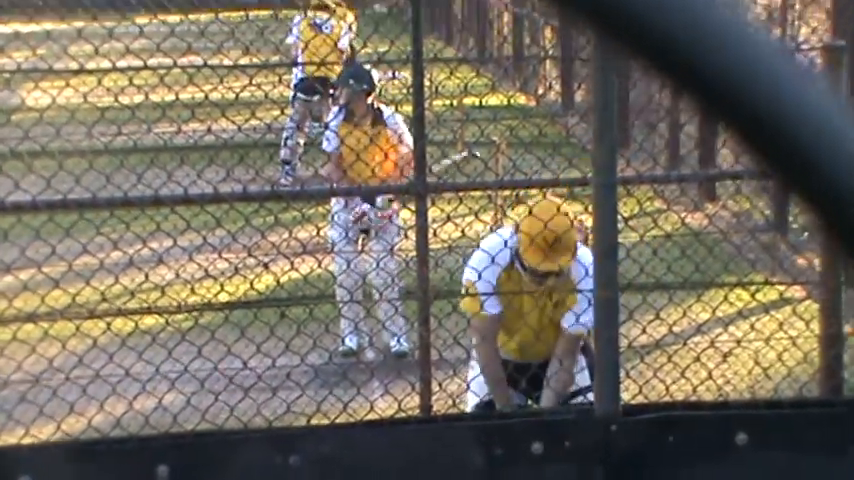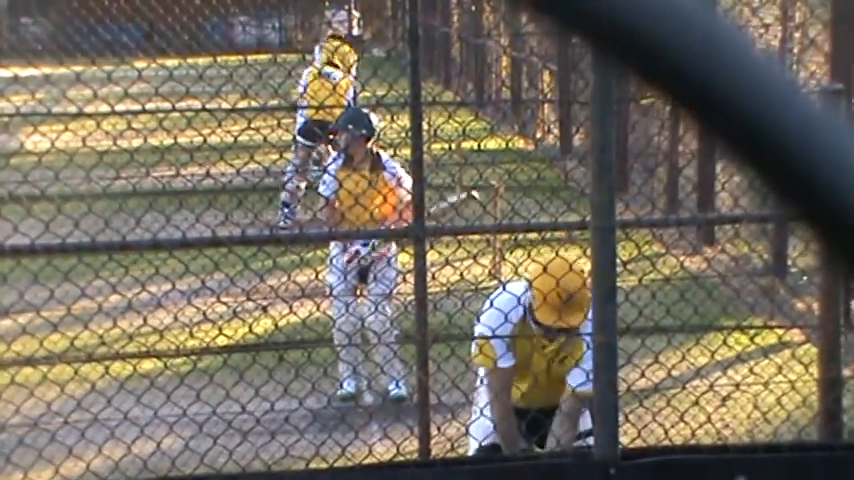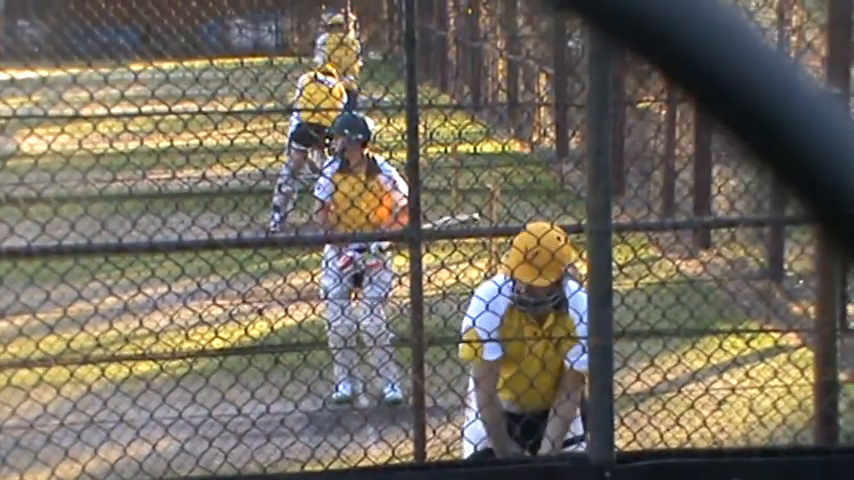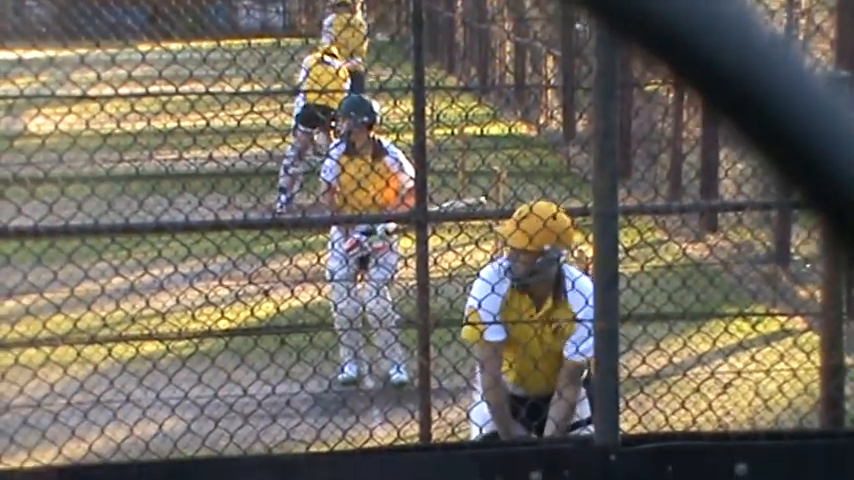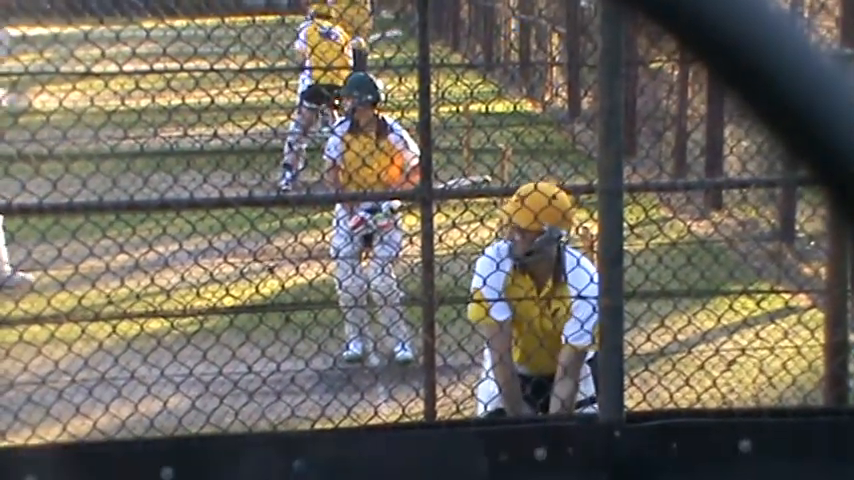
dt=0.3s
person 1, frame 1
left shoulder: (389, 120)
right shoulder: (336, 120)
left elbow: (407, 158)
right elbow: (333, 166)
right wrist: (354, 203)
left hip: (382, 199)
right hip: (347, 199)
left knee: (384, 268)
right knee: (345, 269)
left ankle: (397, 335)
right ankle: (351, 335)
person 1, frame 2
left shoulder: (387, 167)
right shoulder: (335, 166)
left elbow: (407, 204)
right elbow: (327, 209)
left wrist: (388, 232)
right wrist: (349, 245)
left hip: (379, 246)
right hip: (344, 245)
left knee: (378, 315)
right knee: (343, 315)
left ankle: (396, 379)
right ankle: (350, 378)
person 1, frame 3
left shoulder: (383, 171)
right shoulder: (331, 170)
left elbow: (403, 210)
right elbow: (322, 212)
left wrist: (382, 240)
right wrist: (342, 250)
left hip: (374, 250)
right hip: (339, 249)
left knee: (372, 319)
right knee: (338, 318)
left ankle: (391, 381)
right ankle: (345, 380)
person 1, frame 4
left shoulder: (389, 153)
right shoulder: (337, 153)
left elbow: (409, 192)
right elbow: (328, 194)
left wrist: (389, 222)
right wrist: (348, 231)
left hip: (379, 232)
right hip: (345, 230)
left knee: (377, 300)
right knee: (343, 300)
left ankle: (397, 362)
right ankle: (351, 362)
person 1, frame 5
left shoulder: (392, 132)
right shoulder: (341, 130)
left elbow: (414, 170)
right elbow: (332, 173)
left wrist: (393, 200)
right wrist: (352, 210)
left hip: (383, 210)
right hip: (350, 208)
left knee: (381, 278)
right knee: (347, 278)
left ankle: (401, 340)
right ankle: (356, 339)
person 2, frame 1
left shoulder: (584, 268)
right shoulder: (490, 255)
left elbow: (566, 354)
right elbow: (485, 343)
right wrist: (507, 413)
left hip: (558, 362)
right hip: (501, 359)
person 2, frame 2
left shoulder: (590, 327)
right shoulder: (502, 305)
left elbow: (569, 415)
right elbow: (499, 394)
left hip: (562, 405)
right hip: (504, 406)
person 2, frame 3
left shoulder: (580, 309)
right shoulder: (488, 300)
left elbow: (569, 395)
right elbow: (485, 392)
right wrist: (506, 460)
left hip: (554, 408)
right hip: (498, 407)
person 2, frame 4
left shoulder: (581, 298)
right shoulder: (491, 282)
left elbow: (568, 385)
right elbow: (491, 377)
left hip: (562, 391)
right hip: (504, 394)
person 2, frame 5
left shoulder: (584, 282)
right shoulder: (493, 263)
left elbow: (568, 374)
right elbow: (500, 356)
left hip: (567, 369)
right hip: (511, 371)
person 3, frame 1
left shoulder: (301, 21)
right shoulder: (342, 22)
left elbow: (295, 50)
right elbow: (346, 55)
left hip: (306, 78)
right hip: (333, 81)
left knee: (296, 125)
left ankle: (287, 171)
person 3, frame 2
left shoulder: (310, 72)
right shoulder: (347, 79)
left elbow: (301, 99)
right elbow: (349, 108)
left hip: (310, 124)
right hip: (334, 126)
left knee: (298, 169)
left ankle: (287, 213)
person 3, frame 3
left shoulder: (306, 78)
right shoulder: (339, 87)
left elbow: (296, 104)
left hip: (304, 123)
right hip: (328, 127)
left knee: (291, 170)
left ankle: (277, 218)
person 3, frame 4
left shoulder: (309, 60)
right shoulder: (342, 70)
left elbow: (301, 85)
left hip: (309, 106)
right hip: (334, 110)
left knee: (296, 153)
left ankle: (283, 200)
person 3, frame 5
left shoulder: (307, 27)
right shoulder: (343, 34)
left elbow: (303, 54)
right elbow: (348, 65)
left hip: (314, 83)
right hip: (339, 85)
left knee: (299, 129)
left ankle: (288, 177)
